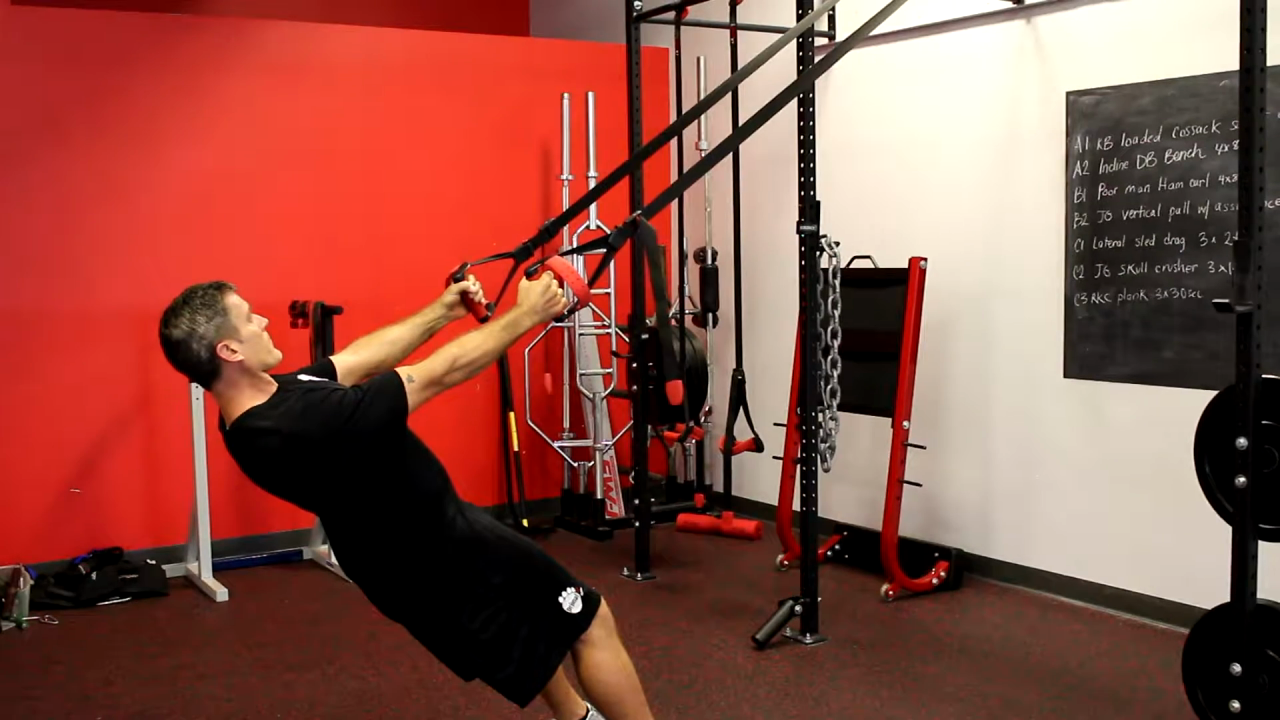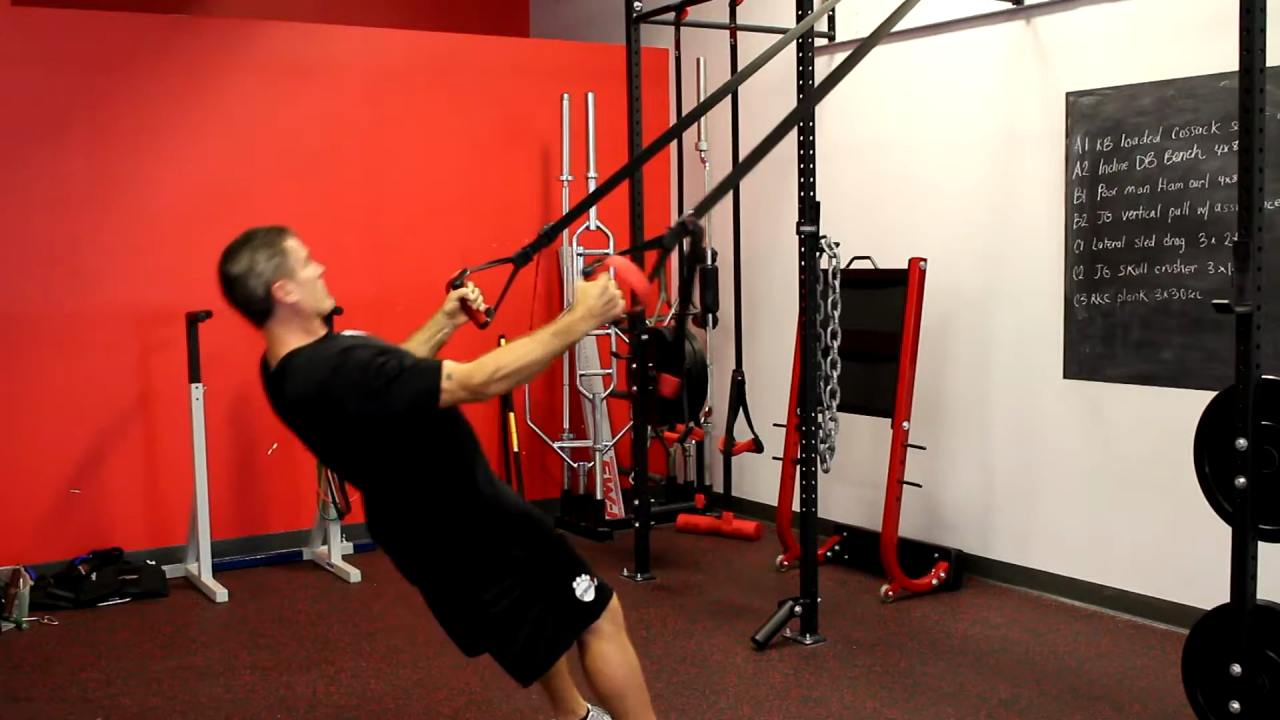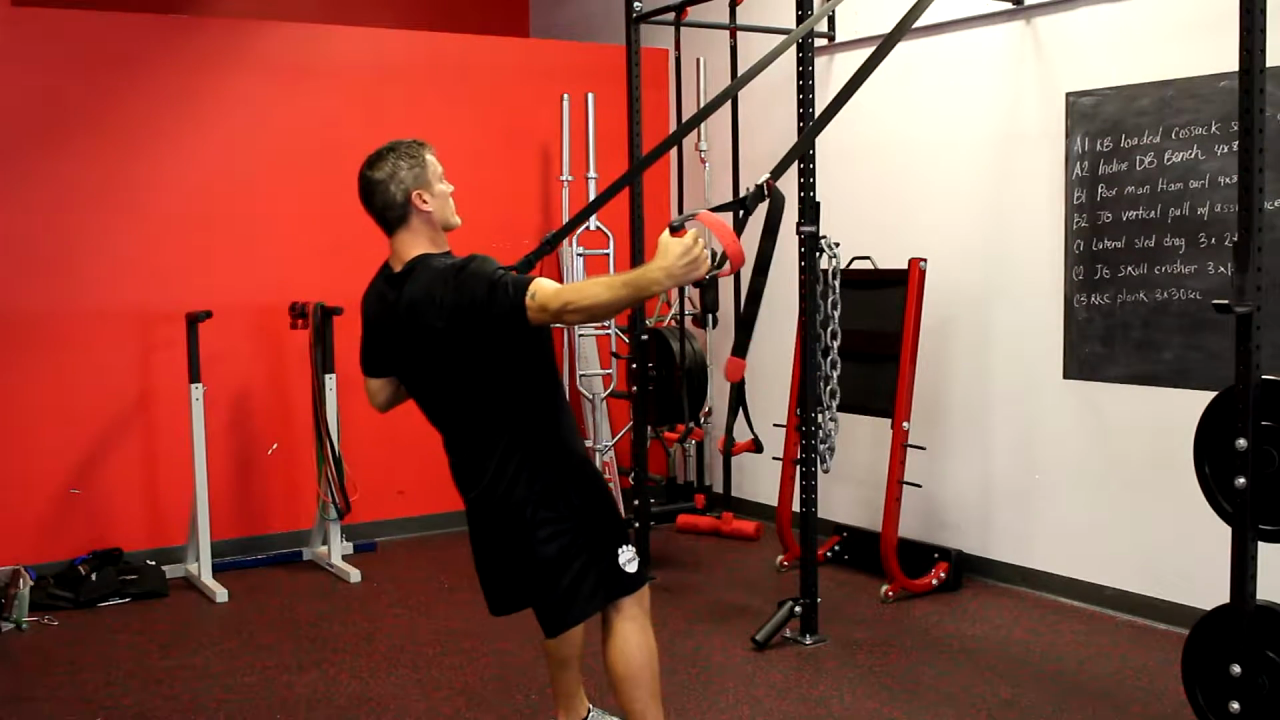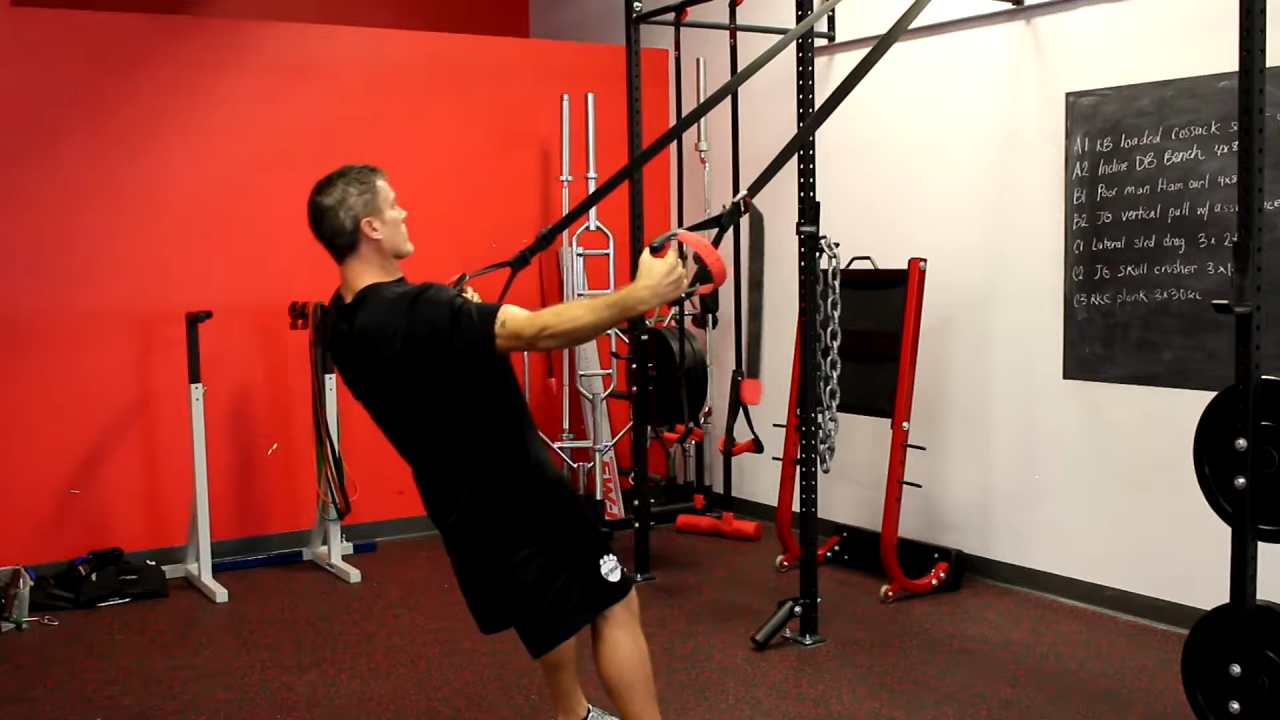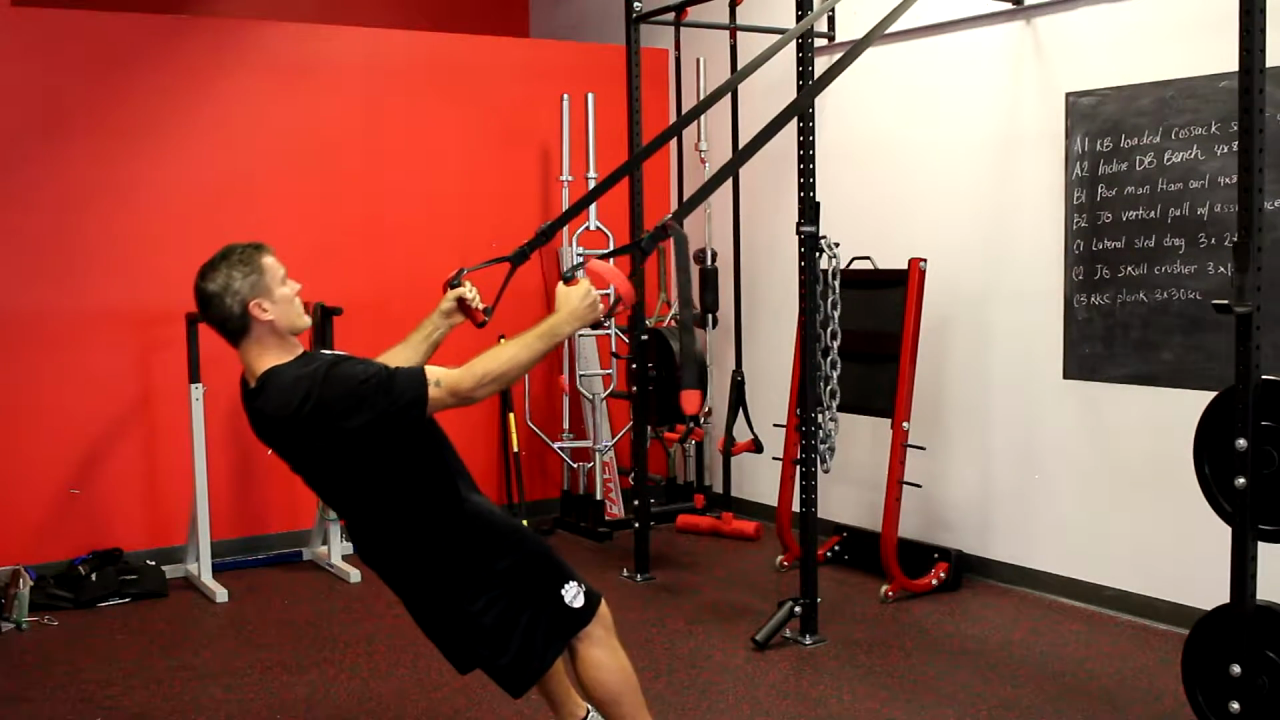
dt=1s
person 1, frame 1
left shoulder: (264, 404)
right shoulder: (307, 423)
left elbow: (360, 358)
right elbow: (439, 373)
left wrist: (442, 310)
right wrist: (526, 313)
left hip: (417, 541)
right hip: (441, 558)
left knee: (543, 617)
right knee: (592, 623)
person 1, frame 2
left shoulder: (296, 366)
right shoulder: (335, 374)
right elbow: (479, 381)
left wrist: (445, 321)
right wrist: (581, 318)
left hip: (431, 515)
right hip: (463, 527)
left knee: (551, 610)
right knee: (601, 617)
person 1, frame 3
left shoulder: (382, 297)
right shoulder: (461, 282)
left elbow: (382, 394)
right elbow: (564, 305)
right wrist: (661, 274)
left hip: (490, 477)
right hip: (540, 472)
left knee: (568, 592)
right knee: (626, 601)
person 1, frame 4
left shoulder: (346, 321)
right shoulder: (415, 311)
right elbow: (539, 331)
right wrist: (642, 294)
left hip: (462, 498)
right hip: (509, 492)
left knee: (558, 603)
right knee: (615, 607)
person 1, frame 5
left shoulder: (273, 388)
right shoulder: (321, 391)
left elbow: (375, 384)
right elbow: (465, 386)
left wrist: (439, 321)
right wrist: (563, 321)
left hip: (410, 537)
right hip: (450, 542)
left knee: (541, 618)
right knee: (589, 625)
